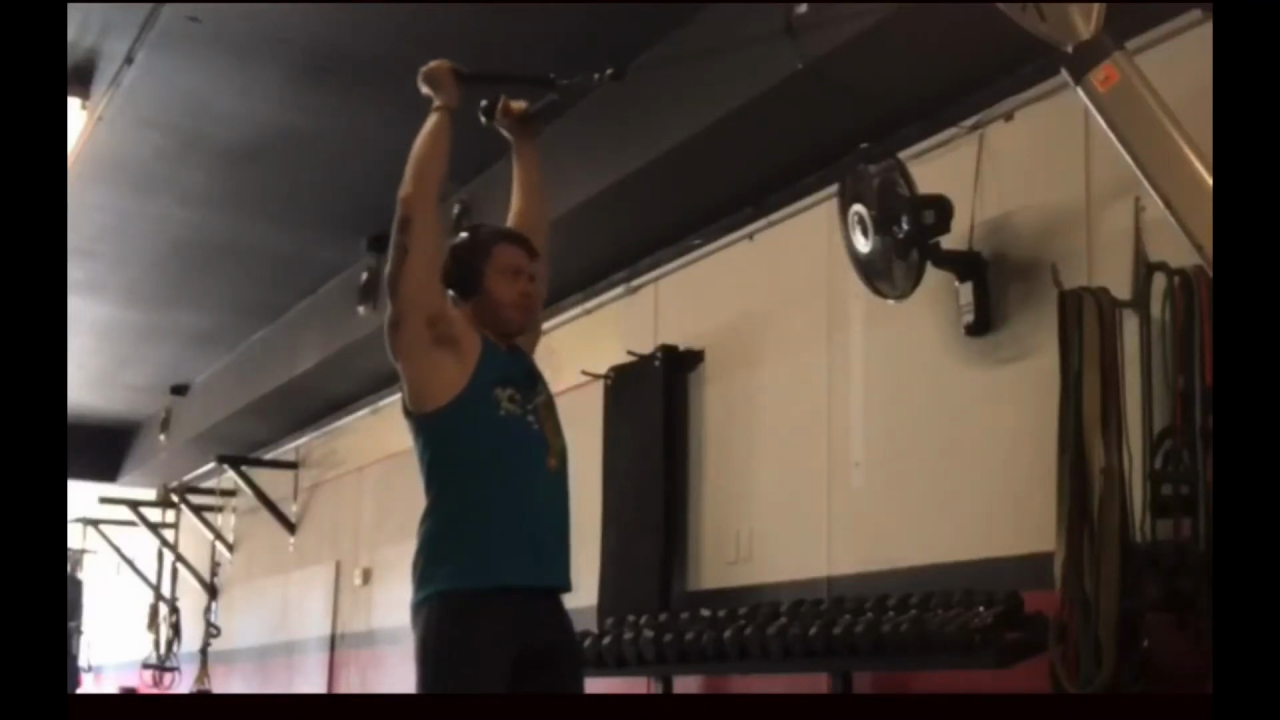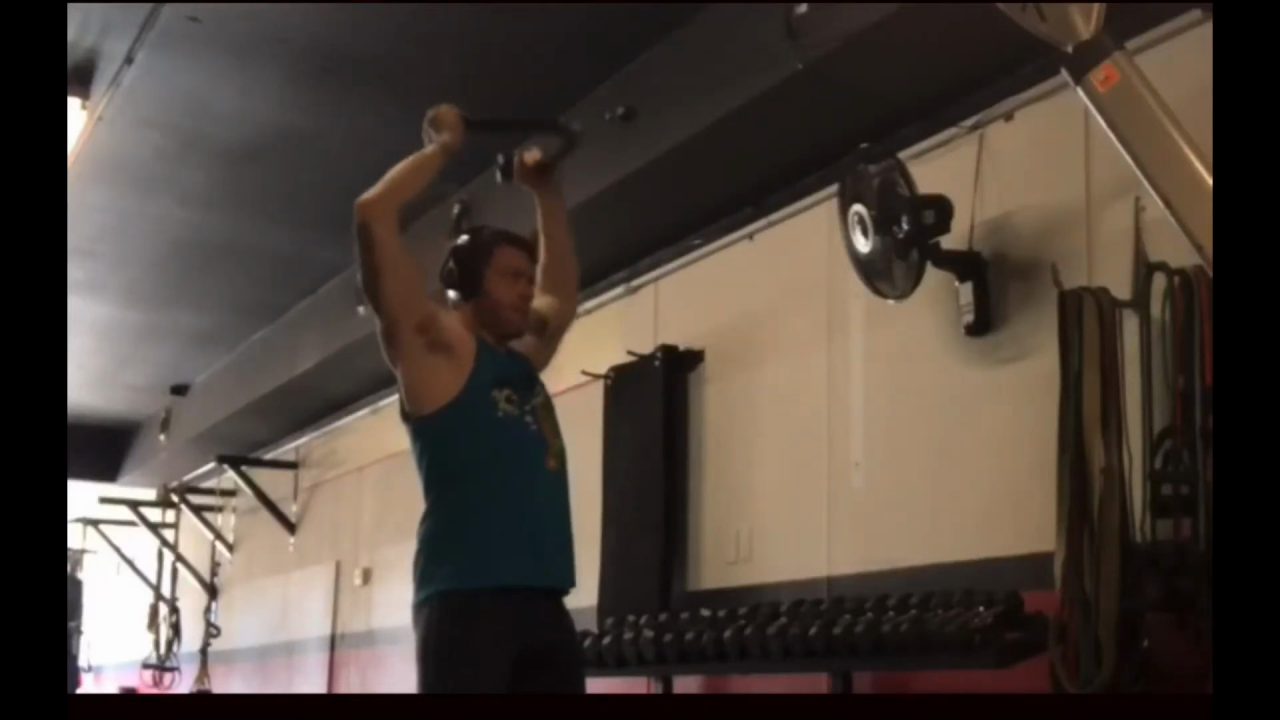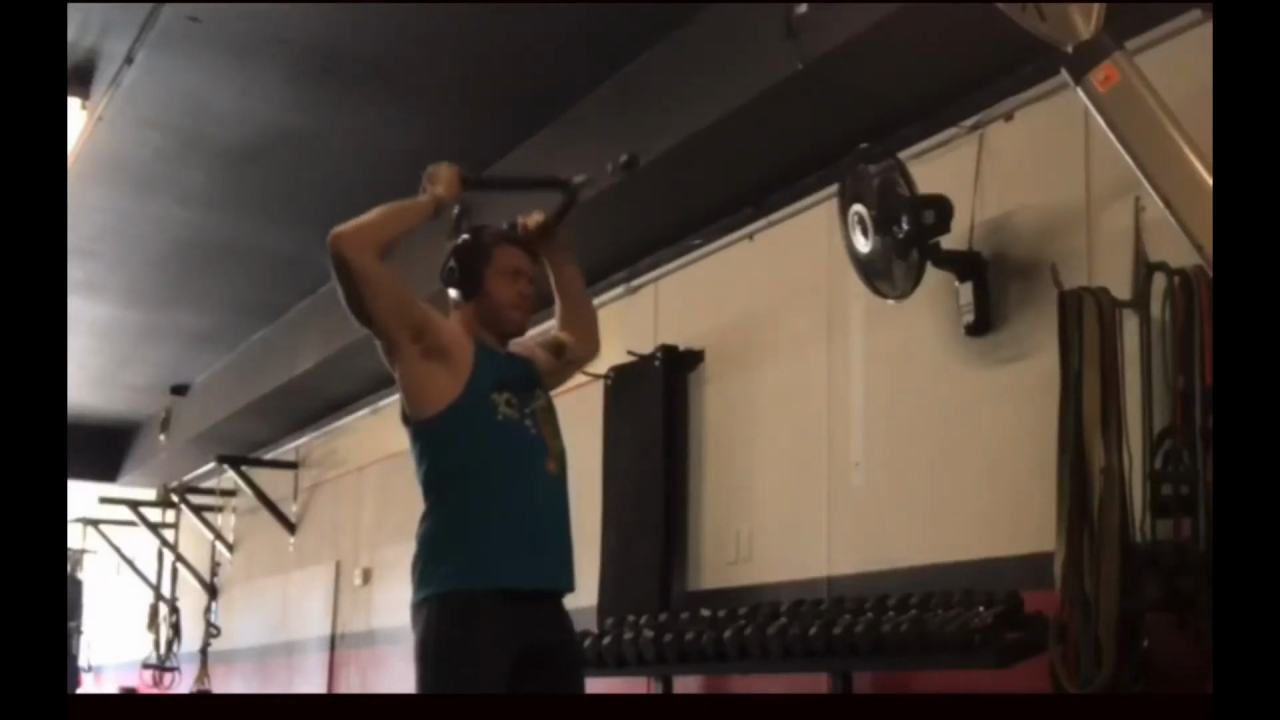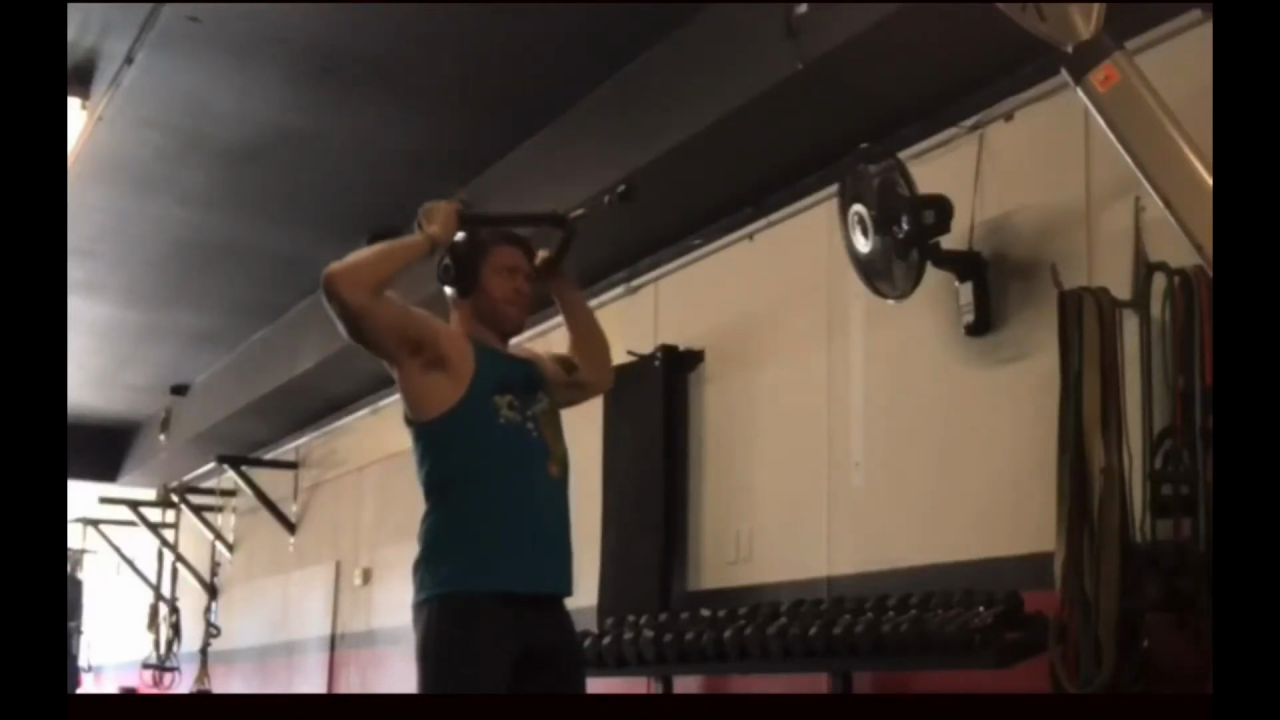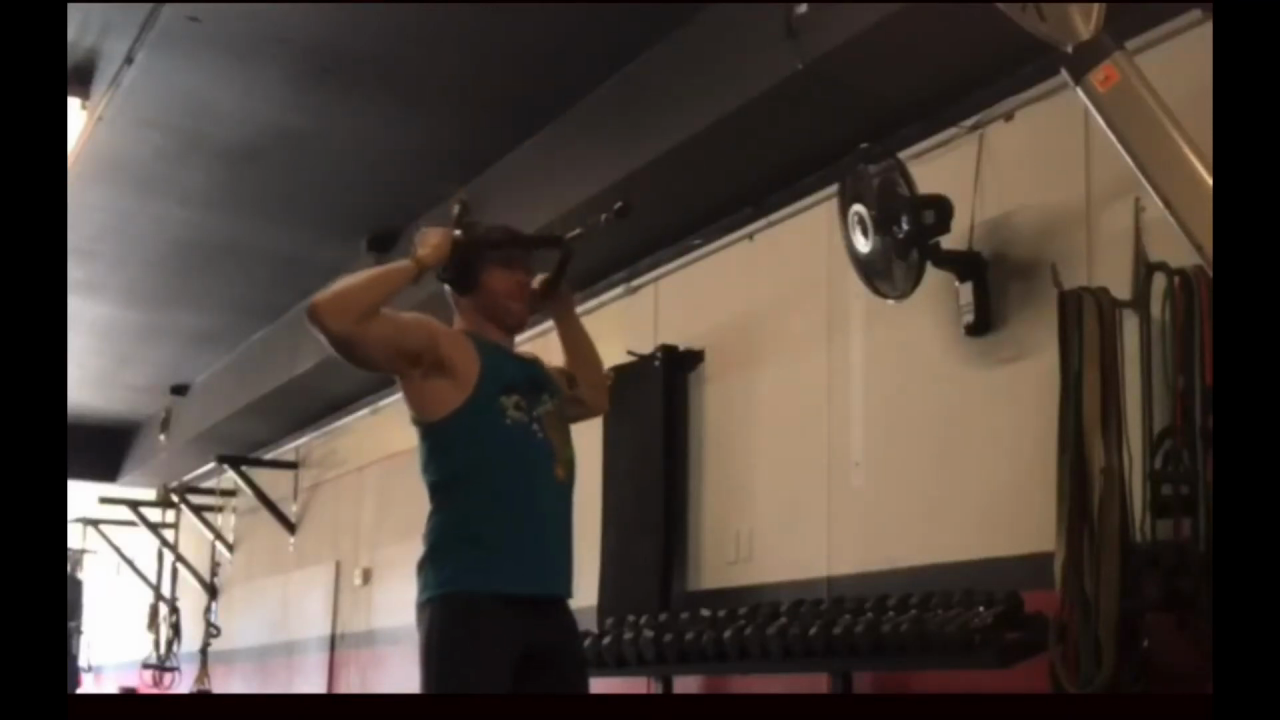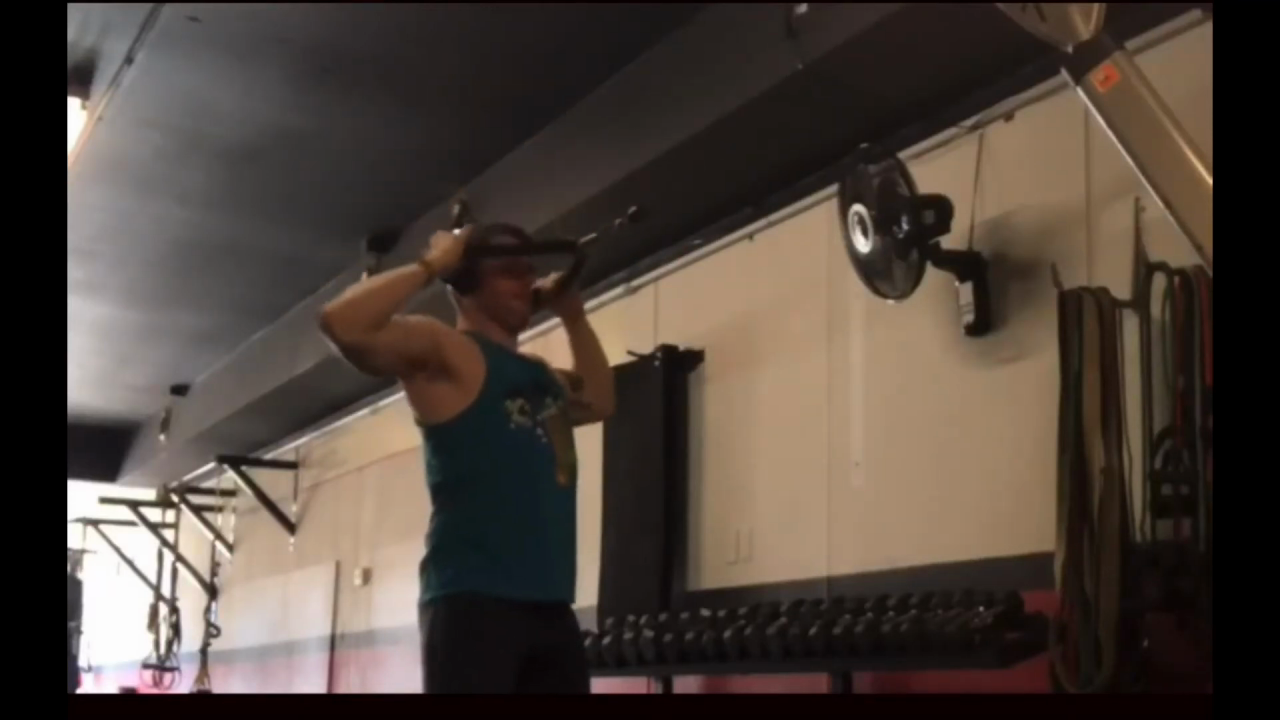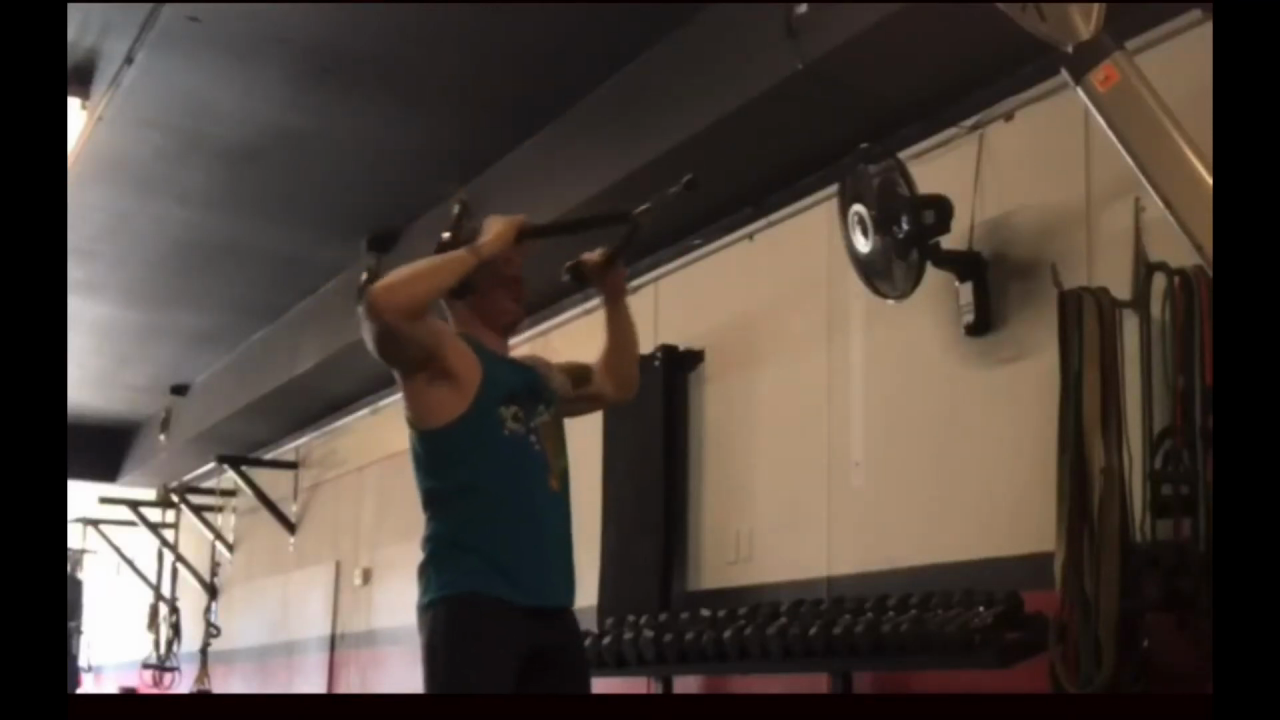
dt=0.2s
person 1, frame 1
left shoulder: (517, 353)
right shoulder: (436, 341)
left elbow: (531, 237)
right elbow: (415, 209)
left wrist: (523, 142)
right wrist: (443, 109)
left hip: (540, 602)
right hip: (465, 600)
person 1, frame 2
left shoulder: (522, 359)
right shoulder: (433, 345)
left elbow: (562, 288)
right elbow: (374, 216)
left wrist: (545, 192)
right wrist: (442, 148)
left hip: (542, 603)
right hip: (466, 600)
person 1, frame 3
left shoulder: (529, 365)
right shoulder: (433, 347)
left elbow: (583, 337)
right elbow: (349, 248)
left wrist: (553, 249)
right wrist: (435, 199)
left hip: (541, 605)
right hip: (465, 602)
person 1, frame 4
left shoulder: (534, 371)
right shoulder: (434, 350)
left elbow: (598, 371)
right elbow: (344, 285)
left wrist: (561, 285)
right wrist: (432, 238)
left hip: (542, 606)
right hip: (467, 602)
person 1, frame 5
left shoulder: (538, 374)
right shoulder: (438, 348)
left elbow: (594, 396)
right elbow: (329, 313)
left wrist: (561, 309)
right wrist: (421, 262)
left hip: (546, 605)
right hip: (470, 603)
person 1, frame 6
left shoulder: (542, 375)
right shoulder: (443, 349)
left elbow: (600, 400)
right elbow: (342, 323)
left wrist: (572, 312)
right wrist: (432, 265)
left hip: (549, 607)
right hip: (474, 602)
person 1, frame 7
left shoulder: (537, 374)
right shoulder: (439, 357)
left elbow: (620, 382)
right elbow: (382, 304)
left wrist: (613, 293)
right wrist: (481, 247)
left hip: (549, 609)
right hip: (472, 604)
